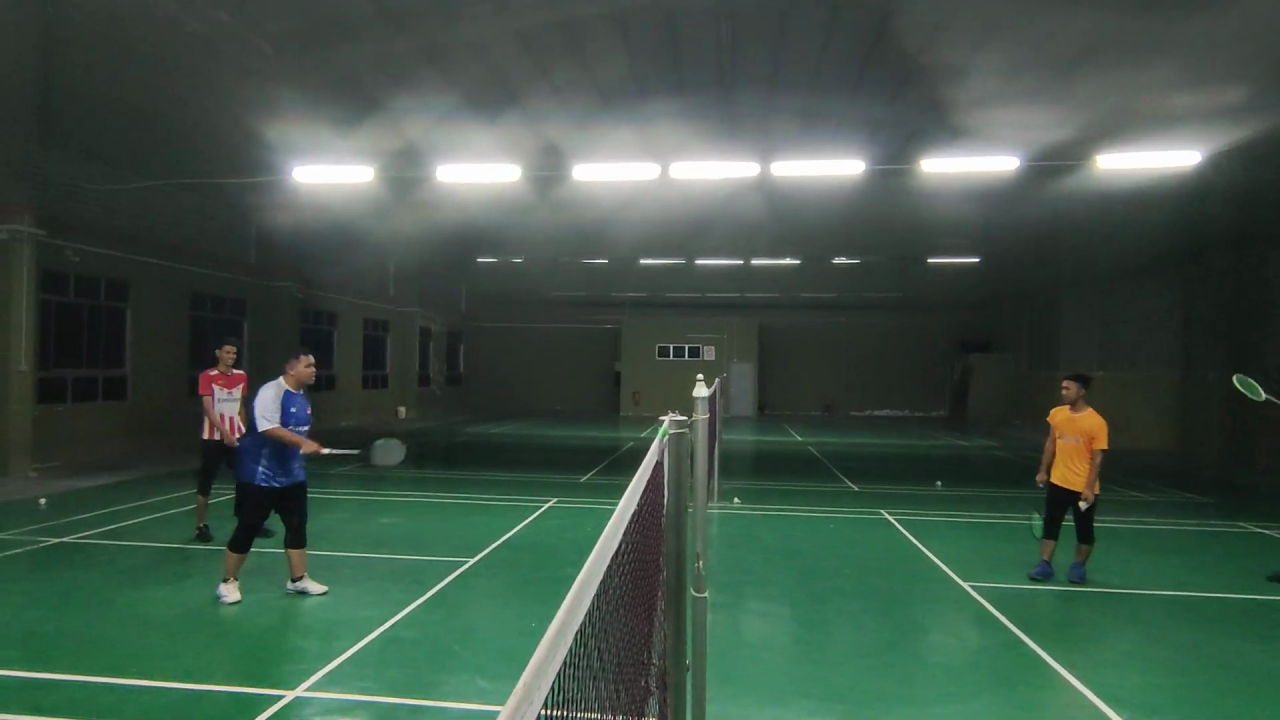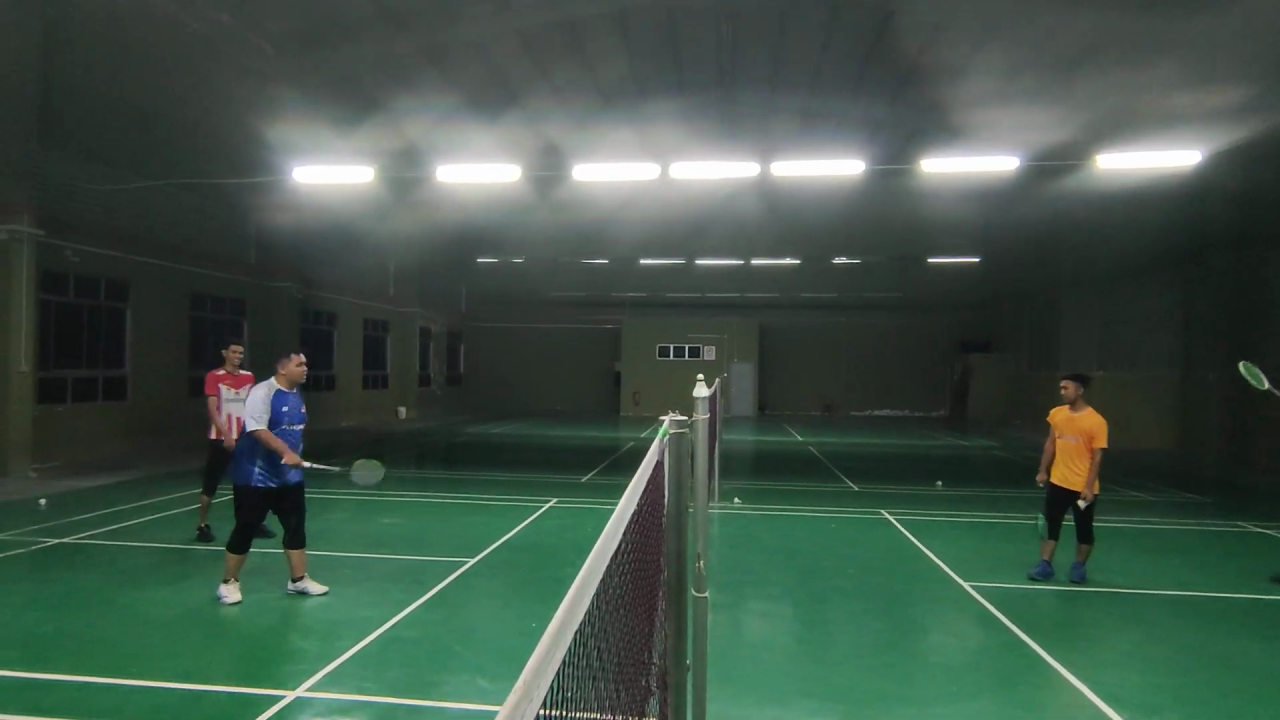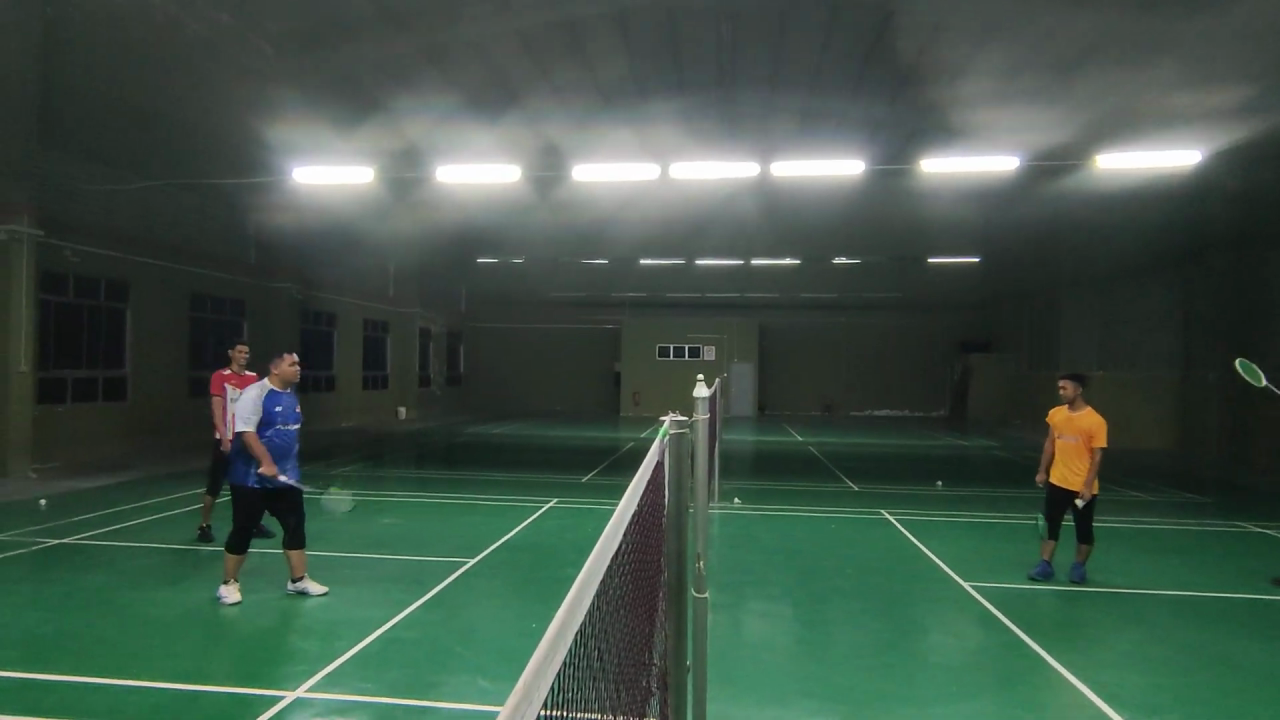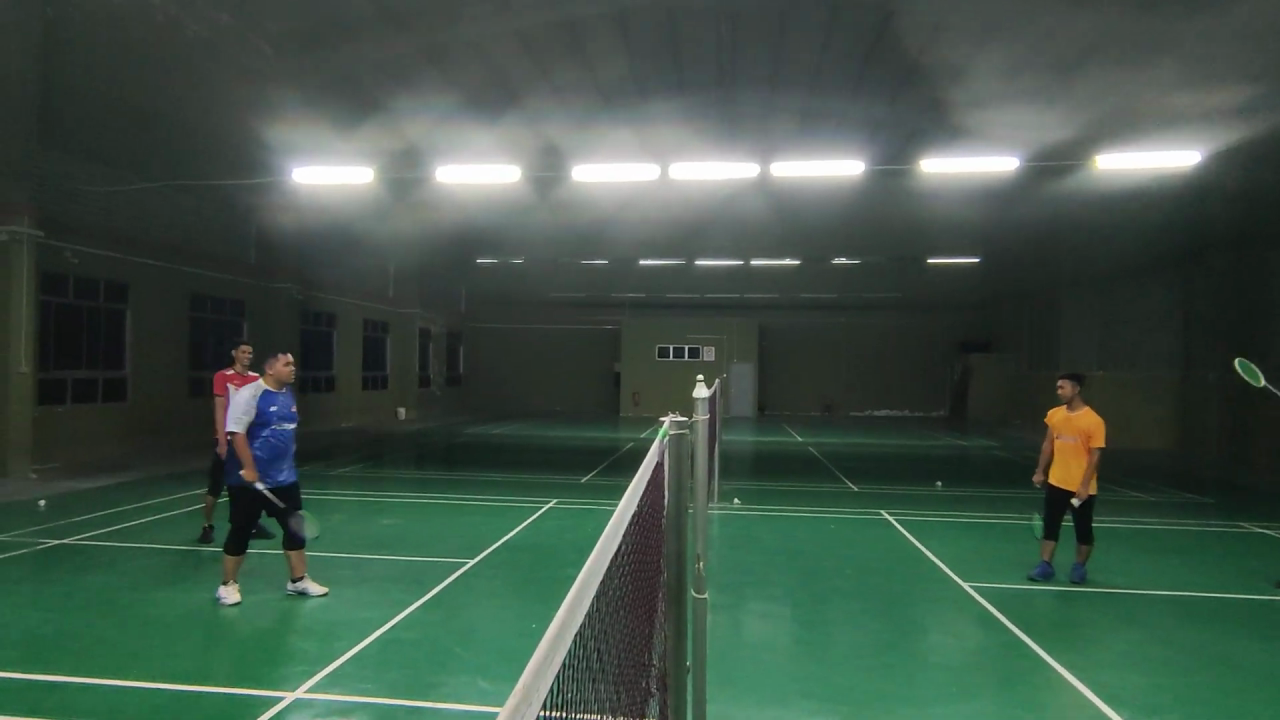
dt=0.1s
person 1, frame 1
left shoulder: (302, 396)
right shoulder: (271, 392)
right elbow: (269, 429)
right wrist: (303, 443)
left hip: (291, 475)
right hip: (258, 475)
left knee: (297, 525)
right knee: (247, 528)
left ankle: (298, 579)
right ankle: (228, 582)
person 1, frame 2
left shoulder: (296, 395)
right shoulder: (263, 392)
right elbow: (257, 430)
left wrist: (293, 455)
right wrist: (286, 452)
left hip: (288, 476)
right hip: (256, 476)
left knee: (296, 526)
right knee: (245, 529)
left ankle: (298, 579)
right ankle: (229, 582)
person 1, frame 3
left shoulder: (291, 395)
right shoulder: (256, 393)
right elbow: (245, 431)
left wrist: (287, 464)
right wrist: (266, 463)
left hip: (285, 477)
right hip: (252, 477)
left knee: (295, 526)
right knee: (243, 530)
left ankle: (298, 579)
right ankle: (229, 583)
person 1, frame 4
left shoulder: (288, 395)
right shoulder: (250, 393)
right elbow: (235, 432)
left wrist: (287, 462)
right wrist: (248, 468)
left hip: (284, 477)
right hip: (250, 479)
right knee: (241, 531)
left ankle: (298, 580)
right ankle: (228, 584)
person 2, frame 1
left shoulder: (1097, 422)
right shoulder: (1056, 414)
left elbow: (1097, 458)
left wrist: (1089, 487)
right wrist: (1043, 471)
left hip: (1084, 487)
right hip: (1058, 482)
left knee: (1084, 529)
right knee: (1050, 524)
left ankle: (1079, 567)
right ankle: (1045, 565)
person 2, frame 2
left shoulder: (1097, 422)
right shoulder: (1056, 414)
left elbow: (1097, 457)
left wrist: (1088, 486)
right wrist: (1043, 471)
left hip: (1083, 487)
right hip: (1058, 482)
left knee: (1084, 529)
right knee: (1050, 524)
left ankle: (1079, 566)
right ankle: (1045, 565)
person 2, frame 3
left shoulder: (1095, 421)
right shoulder: (1055, 414)
left elbow: (1097, 456)
left wrist: (1087, 485)
right wrist: (1042, 471)
left hip: (1083, 487)
right hip: (1057, 482)
left knee: (1084, 529)
right knee: (1050, 524)
left ankle: (1079, 567)
right ankle: (1045, 565)
person 2, frame 4
left shoulder: (1094, 421)
right shoulder: (1054, 415)
left elbow: (1095, 456)
left wrist: (1084, 485)
right wrist: (1040, 471)
left hip: (1081, 488)
right hip: (1056, 483)
left knee: (1083, 529)
right knee: (1050, 525)
left ankle: (1079, 567)
right ankle: (1045, 565)
person 3, frame 1
left shoulder: (242, 377)
right shoulder: (207, 377)
right elbow: (208, 409)
left wrist: (241, 433)
right wrist: (224, 433)
left hip: (238, 436)
right hip: (213, 438)
right knee: (205, 482)
right ankle: (201, 526)
person 3, frame 2
left shoulder: (249, 377)
right shoulder: (214, 377)
right elbow: (212, 409)
right wrist: (225, 435)
right hip: (221, 439)
right knee: (211, 482)
right ankle: (203, 526)
person 3, frame 3
left shoulder: (253, 378)
right shoulder: (220, 377)
right elbow: (216, 410)
right wrist: (224, 438)
right hip: (226, 439)
right knee: (215, 482)
right ankle: (204, 526)
person 3, frame 4
left shoulder: (256, 379)
right shoulder: (222, 377)
right elbow: (219, 411)
right wrist: (221, 441)
right hip: (228, 440)
right knee: (216, 483)
right ankle: (207, 526)
